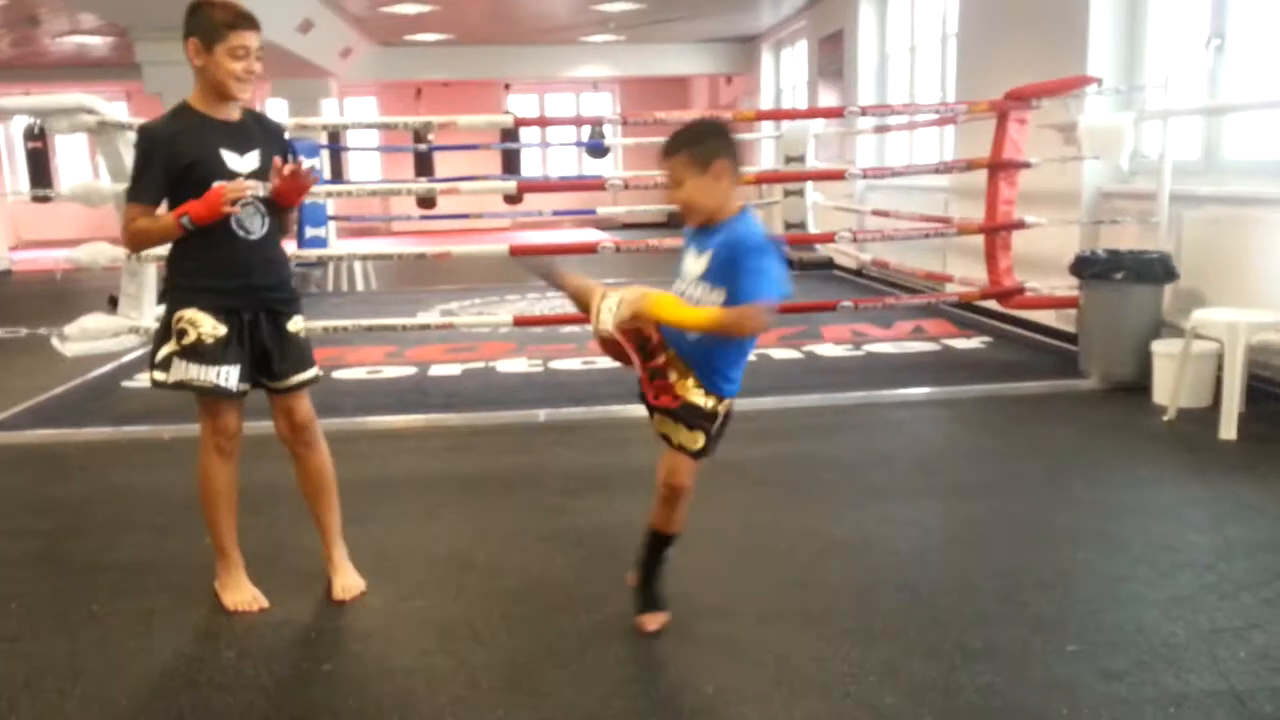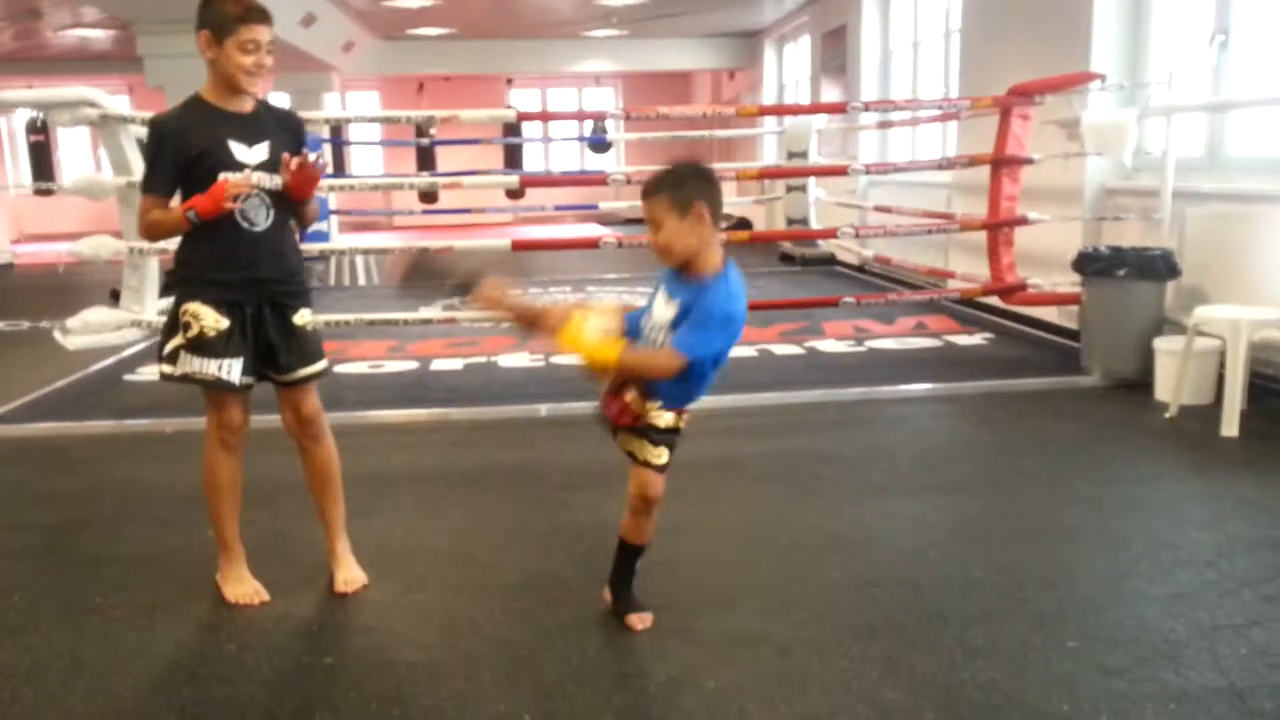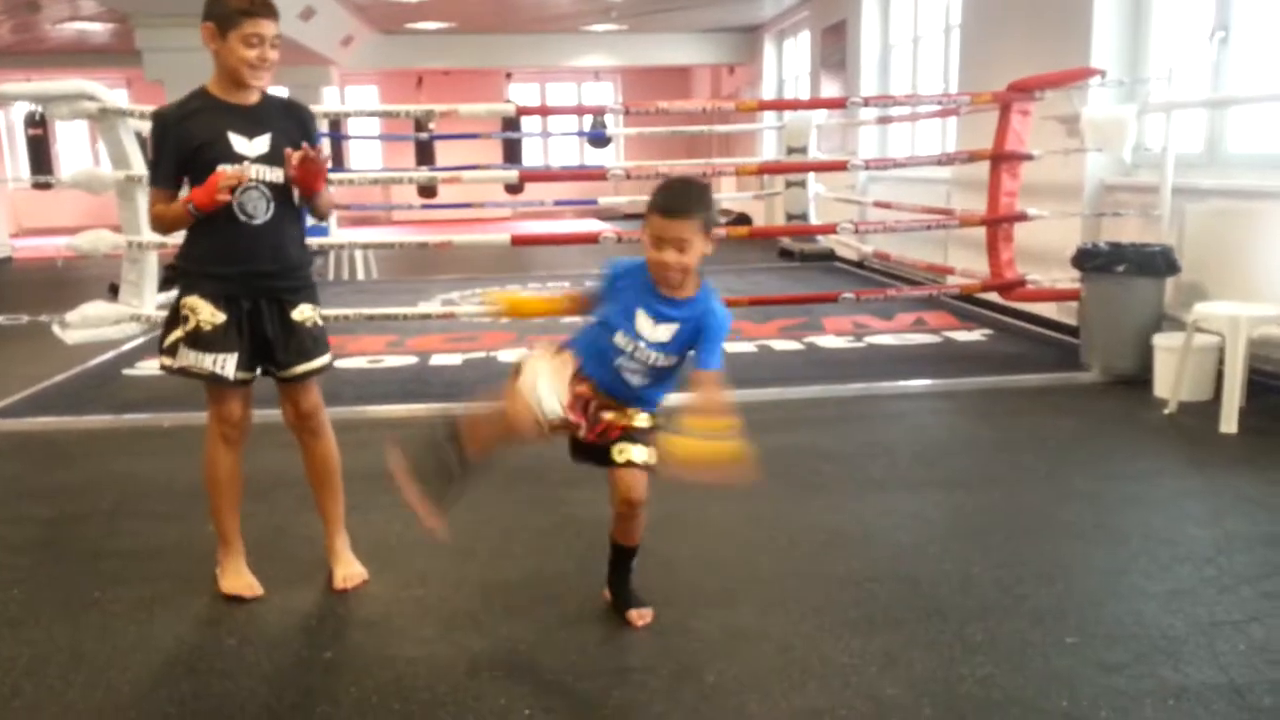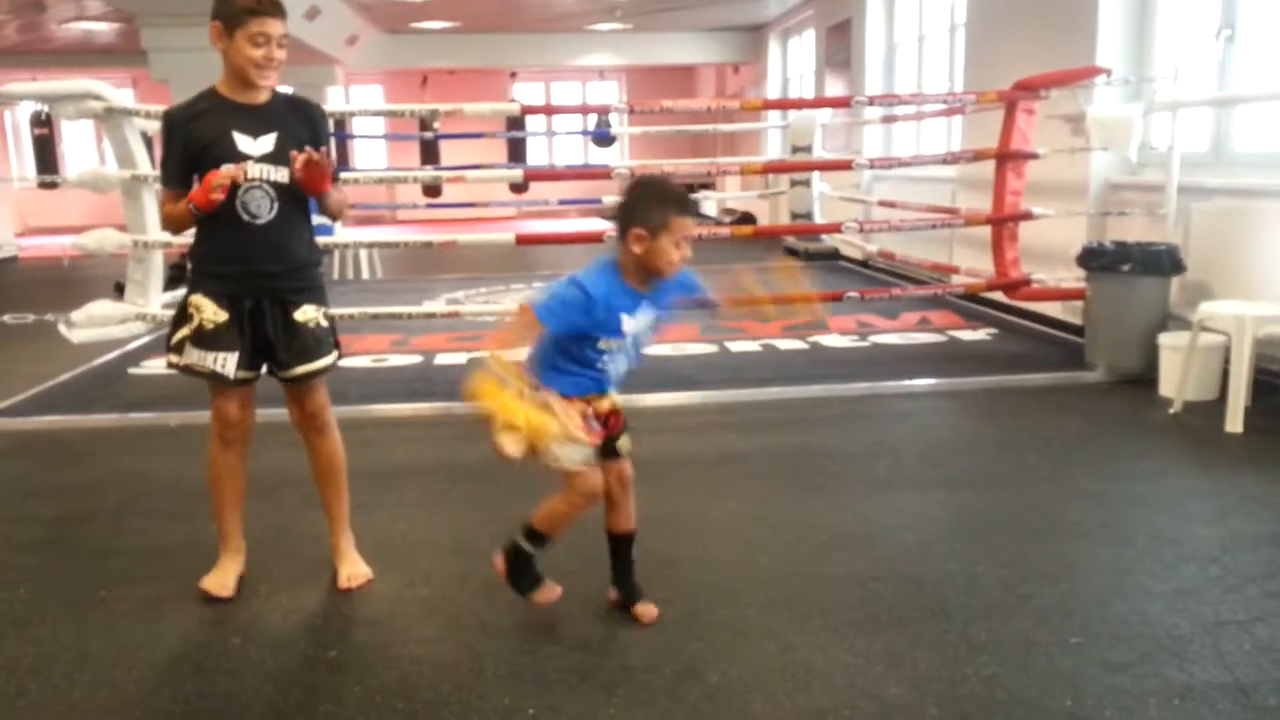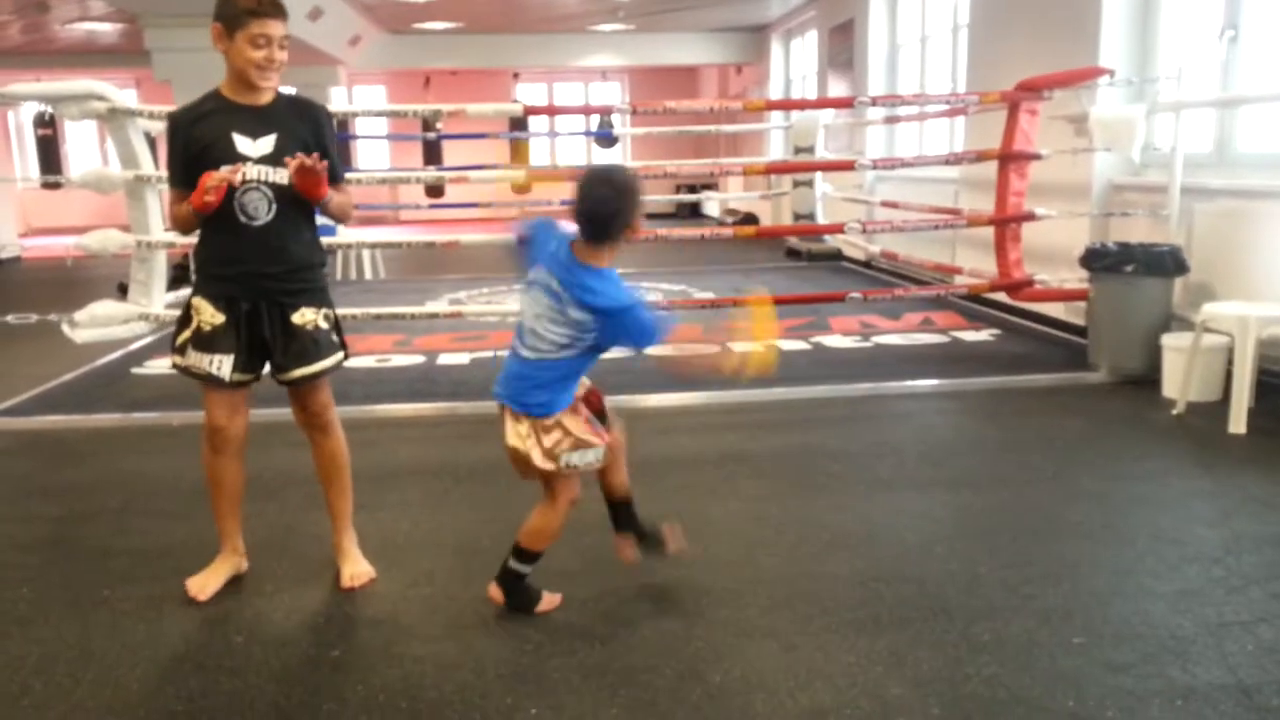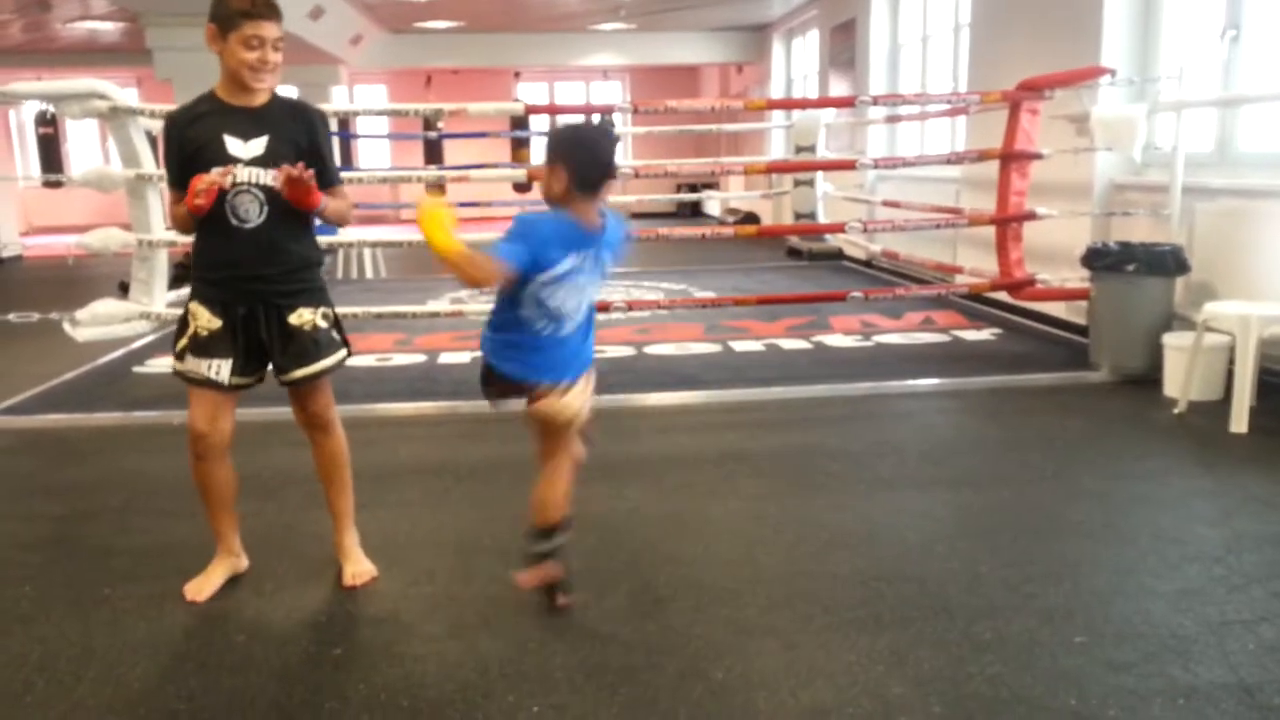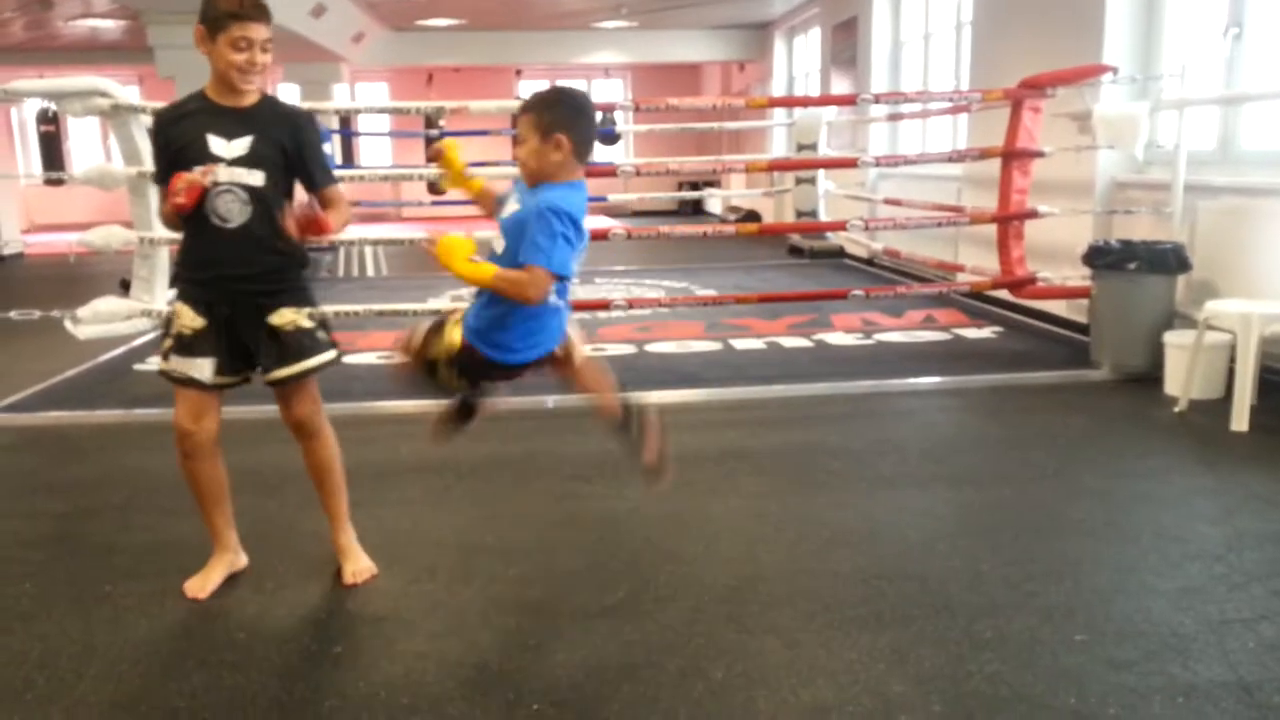
dt=0.1s
person 1, frame 1
left shoulder: (269, 133)
right shoulder: (164, 135)
right elbow: (133, 234)
left wrist: (291, 199)
right wrist: (196, 212)
left hip: (274, 300)
right hip: (207, 305)
left knee: (300, 425)
right knee: (221, 430)
left ankle: (336, 553)
right ankle: (228, 567)
person 1, frame 2
left shoulder: (285, 124)
right shoulder: (175, 127)
right elbow: (150, 224)
left wrist: (304, 192)
right wrist: (203, 206)
left hip: (284, 292)
right hip: (214, 299)
left knee: (308, 419)
right knee: (227, 424)
left ankle: (339, 547)
right ankle: (230, 561)
person 1, frame 3
left shoulder: (294, 117)
right shoulder: (179, 120)
left elbow: (321, 209)
right elbow: (159, 218)
left wrist: (313, 185)
right wrist: (201, 201)
left hip: (288, 287)
right hip: (215, 291)
left knee: (308, 413)
right knee: (227, 419)
left ankle: (338, 543)
right ankle: (232, 553)
person 1, frame 4
left shoulder: (305, 116)
right shoulder: (187, 120)
left elbow: (336, 208)
right elbow: (170, 216)
left wrist: (320, 185)
right wrist: (202, 199)
left hip: (296, 286)
right hip: (222, 291)
left knee: (314, 413)
right knee: (230, 420)
left ankle: (343, 542)
right ankle: (230, 550)
person 1, frame 5
left shoulder: (310, 118)
right shoulder: (190, 122)
left elbow: (345, 208)
right elbow: (178, 218)
left wrist: (319, 191)
right wrist: (202, 201)
left hip: (297, 289)
right hip: (221, 293)
left knee: (318, 414)
right knee: (223, 427)
left ankle: (346, 541)
right ankle: (230, 550)
person 1, frame 6
left shoulder: (304, 120)
right shoulder: (186, 124)
left elbow: (341, 211)
right elbow: (178, 219)
left wrist: (310, 198)
right wrist: (195, 203)
left hip: (294, 290)
right hip: (218, 296)
left knee: (318, 414)
right knee: (207, 430)
left ankle: (347, 539)
right ankle: (228, 550)
person 1, frame 7
left shoulder: (289, 123)
right shoulder: (173, 122)
left elbow: (335, 204)
right elbow: (173, 218)
left wrist: (316, 224)
right wrist: (179, 201)
left hip: (277, 291)
right hip: (202, 294)
left knee: (306, 416)
right knee: (192, 428)
left ankle: (344, 536)
right ankle: (226, 548)
person 2, frame 1
left shoulder: (752, 245)
right shoulder: (705, 230)
left elbow: (756, 318)
left wrist: (683, 313)
right wrist: (662, 306)
left hip: (703, 383)
right hip: (666, 340)
left knee: (677, 481)
right knee: (603, 307)
left ankle: (648, 579)
person 2, frame 2
left shoulder: (722, 306)
right shoulder: (680, 267)
left elbow: (661, 366)
left wrist: (595, 349)
left hip: (657, 404)
right hip: (622, 354)
left knee: (646, 492)
right knee: (559, 322)
left ankle: (621, 588)
person 2, frame 3
left shoulder: (710, 316)
right shoulder: (630, 274)
left elbow: (709, 388)
right elbow: (588, 301)
left wrist: (716, 425)
right wrist: (523, 304)
left hip: (630, 407)
right hip: (579, 372)
left knee: (633, 494)
right knee: (523, 417)
left ankle: (620, 587)
right ankle: (431, 470)
person 2, frame 4
left shoulder: (669, 279)
right shoulder: (587, 291)
left elbow: (708, 294)
right elbow: (524, 321)
left hip: (597, 397)
right hip: (556, 393)
left knee: (620, 482)
right knee: (586, 486)
left ankle: (625, 584)
right ankle: (516, 560)
person 2, frame 5
left shoulder: (545, 238)
right shoulder: (614, 299)
right elbow: (679, 357)
right wrist: (745, 359)
left hip: (520, 388)
right hip: (546, 405)
left knee: (610, 446)
right knee: (562, 494)
left ankle: (632, 531)
right ankle: (511, 586)
person 2, frame 6
left shoulder: (539, 232)
right shoulder: (612, 229)
left elbow: (481, 275)
left wrist: (440, 238)
left hip: (504, 365)
right hip: (565, 370)
right knee: (559, 458)
right ankle: (545, 560)
person 2, frame 7
left shoulder: (546, 211)
right shoulder: (567, 194)
left elbow: (534, 289)
right elbow: (509, 206)
left wrist: (466, 269)
right wrist: (466, 178)
left hip: (494, 344)
right hip: (542, 336)
left knee: (416, 345)
right knee: (574, 363)
right ankle: (632, 420)
